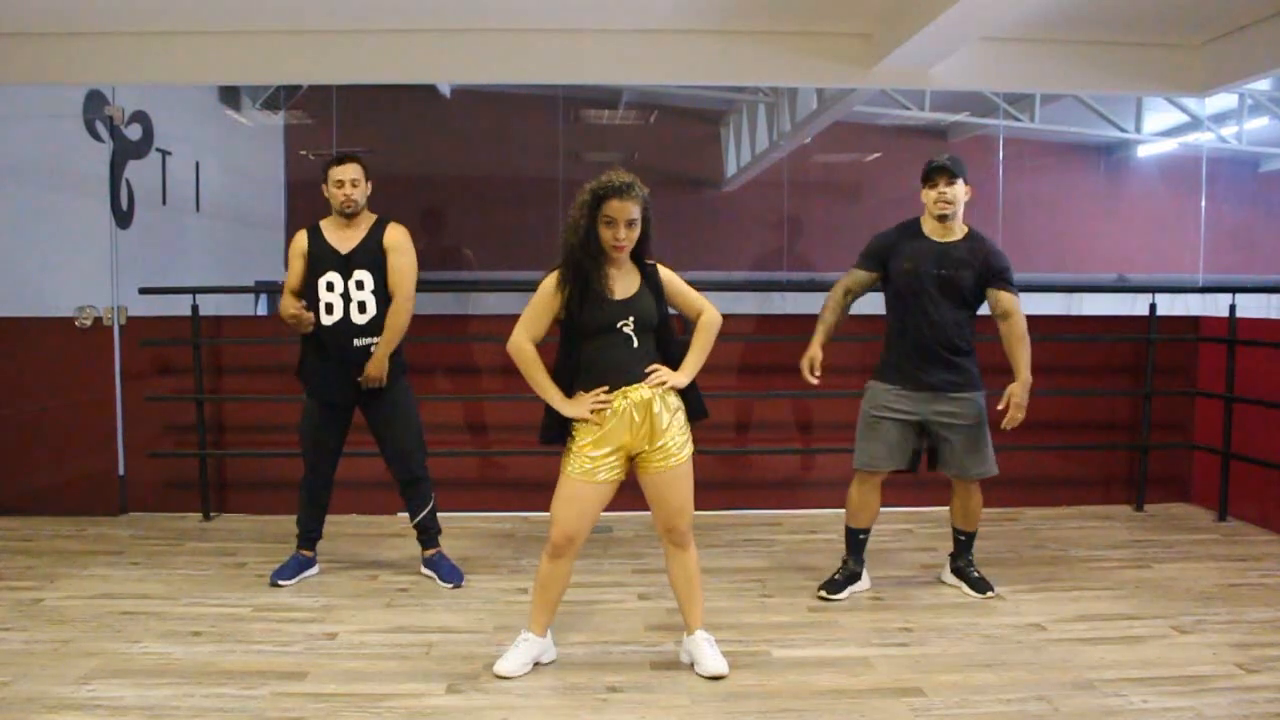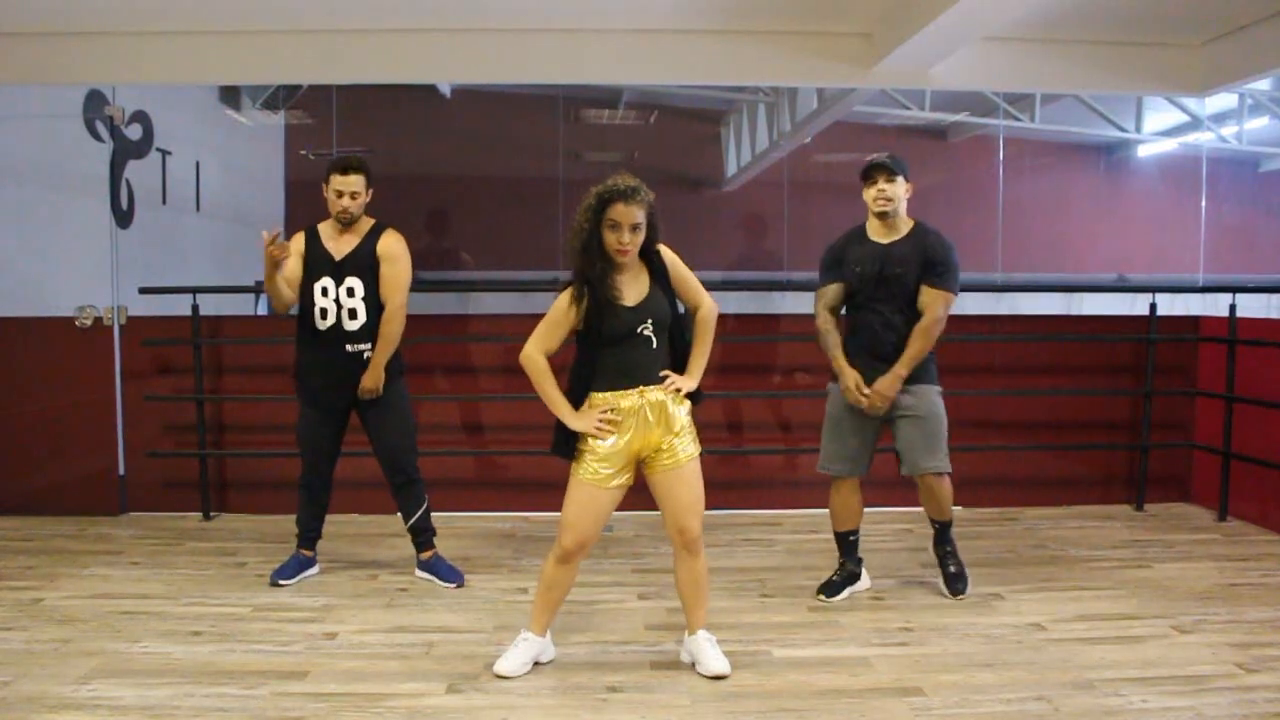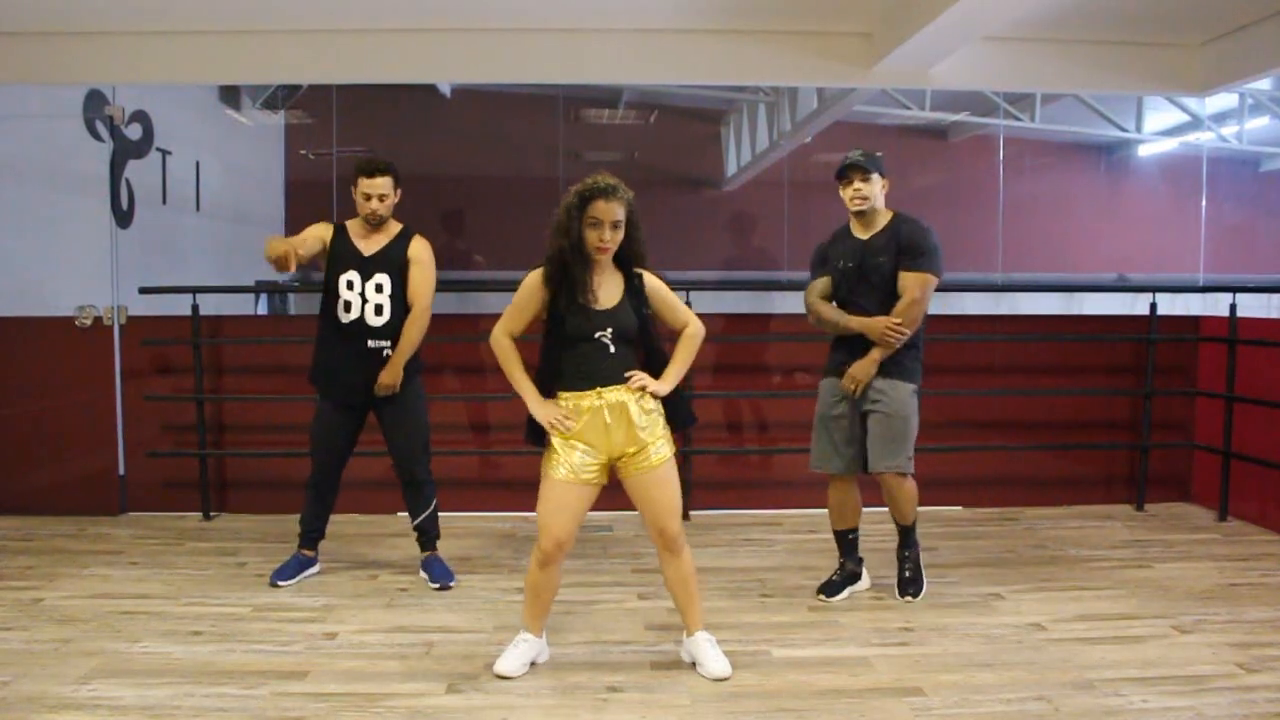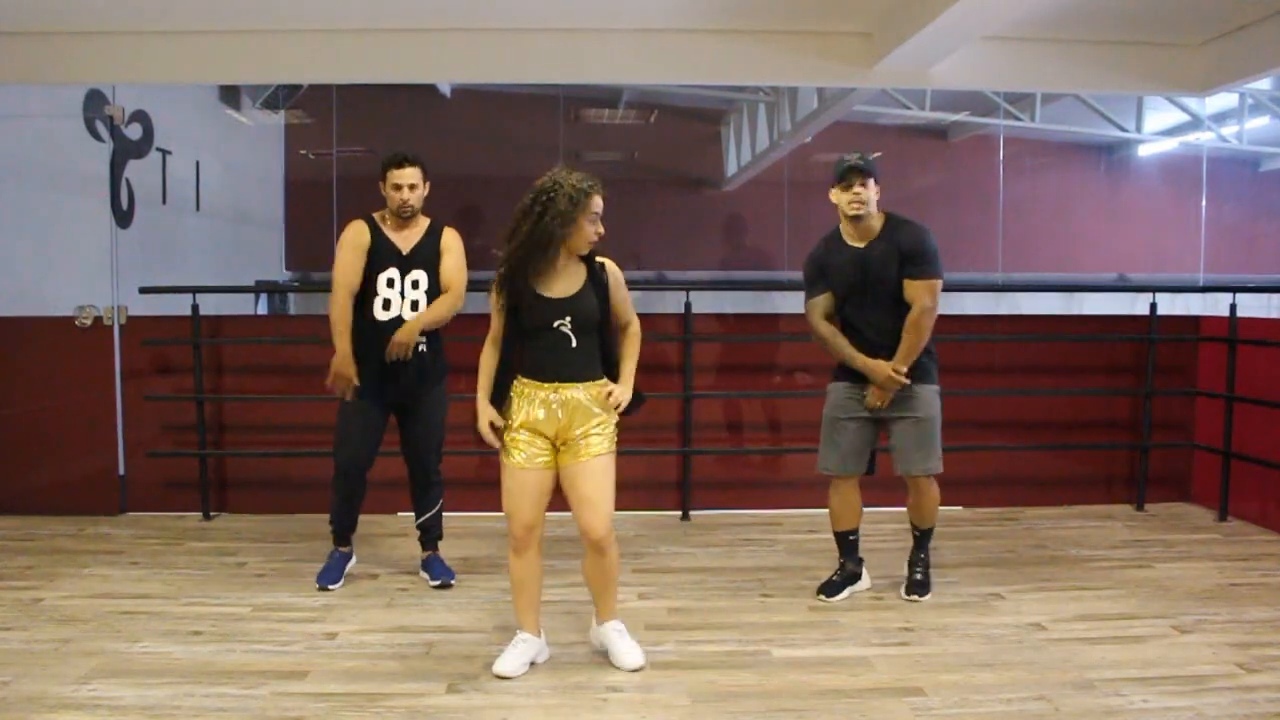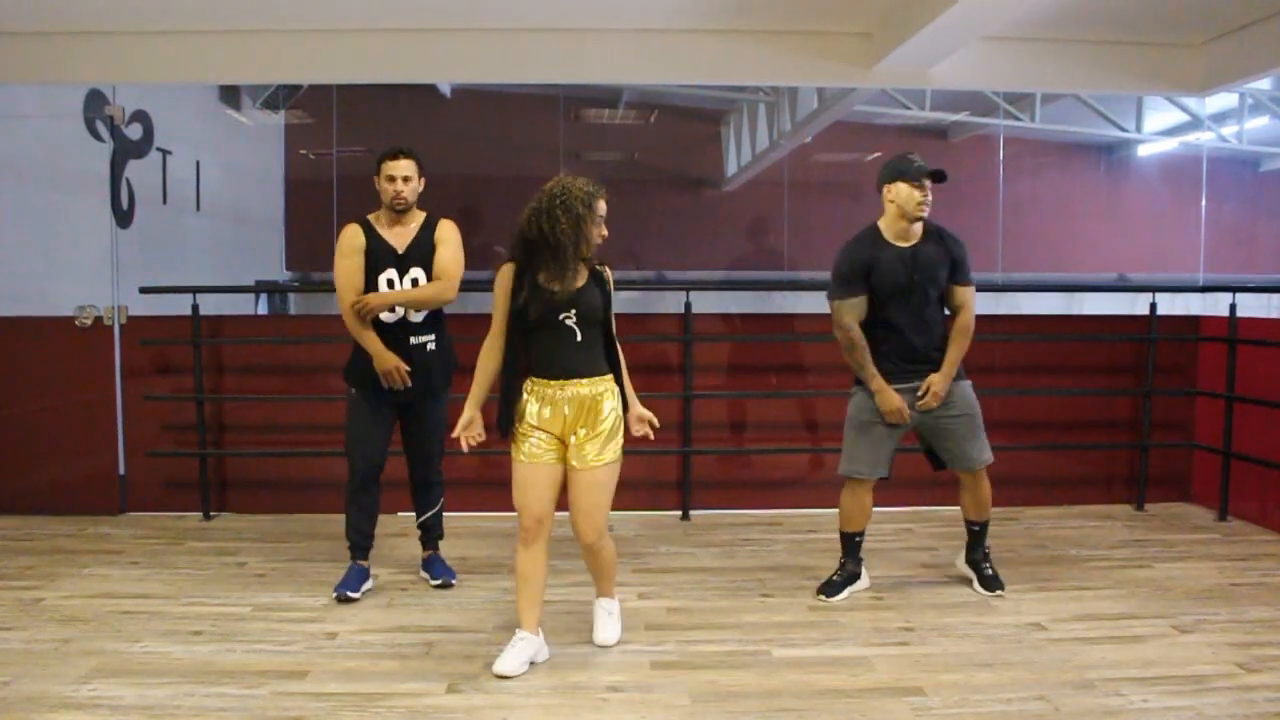
dt=0.3s
person 1, frame 1
left shoulder: (654, 274)
right shoulder: (566, 280)
left elbow: (708, 316)
right elbow: (519, 342)
left wrist: (684, 374)
right wrist: (562, 403)
left hip: (662, 417)
right hip: (599, 425)
left knee: (678, 532)
right knee: (563, 538)
left ankle: (696, 637)
right ankle: (535, 638)
person 1, frame 2
left shoulder: (664, 264)
right shoulder: (582, 292)
left elbow: (706, 309)
right elbow: (532, 354)
left wrist: (693, 376)
right wrist: (570, 415)
left hip: (670, 418)
right hip: (610, 426)
left knee: (690, 536)
right knee: (571, 543)
left ankle: (698, 637)
right ankle: (535, 637)
person 1, frame 3
left shoulder: (641, 283)
right shoulder: (546, 281)
left elbow: (693, 328)
right elbow: (501, 337)
left wrist: (666, 383)
right wrist: (534, 400)
left hip: (638, 420)
right hip: (574, 425)
left knee: (670, 535)
right knee: (551, 544)
left ankle: (697, 637)
right ankle: (530, 638)
person 1, frame 4
left shoulder: (604, 272)
right shoulder: (513, 276)
left elbow: (629, 326)
right elbow: (495, 341)
left wrist: (625, 385)
right wrist: (485, 402)
left hip: (588, 412)
right hip: (527, 410)
left knee: (598, 532)
right knee: (523, 531)
left ankle: (608, 625)
right ankle: (529, 636)
person 1, frame 5
left shoulder: (600, 278)
right shoulder: (515, 274)
right elbow: (497, 344)
left wrist: (633, 403)
right wrist: (473, 407)
left hip: (597, 408)
right hip: (538, 409)
left knee: (590, 531)
right knee: (532, 525)
left ankle: (607, 601)
right ankle: (528, 635)
person 2, frame 1
left shoulder: (987, 255)
right shoulder: (891, 243)
left elbow: (1010, 318)
right elbow: (846, 289)
left wrist: (1021, 379)
right wrist: (818, 341)
left hip: (959, 387)
right hip: (893, 383)
left knee: (967, 479)
right knee: (868, 472)
left ankle: (961, 563)
right ankle: (853, 565)
person 2, frame 2
left shoulder: (934, 247)
right shoulder: (843, 249)
left elbow: (933, 317)
right elbow: (825, 312)
left wrist: (896, 376)
right wrist: (842, 370)
left hip: (913, 380)
right hip: (855, 379)
left knee: (931, 473)
right knee: (842, 475)
left ankle: (945, 548)
right ankle: (850, 567)
person 2, frame 3
left shoulder: (914, 235)
right shoulder: (830, 247)
left elbow: (914, 302)
right elbow: (815, 306)
left wrist: (873, 359)
right wrist: (866, 326)
left hip: (894, 372)
right hip: (841, 372)
left knee: (892, 470)
right knee: (839, 473)
left ankle: (909, 550)
right ankle: (850, 565)
person 2, frame 4
left shoulder: (912, 238)
right shoulder: (822, 255)
left elbow: (924, 309)
right elbow: (818, 321)
left wrist: (894, 370)
right wrist: (869, 366)
left hip: (911, 378)
right hip: (851, 379)
left knee: (920, 474)
right knee: (842, 474)
left ankle: (919, 557)
right ankle: (850, 566)
person 2, frame 5
left shoulder: (949, 247)
right shoulder: (856, 254)
left elbow: (965, 312)
right elbow: (847, 327)
left wrist: (946, 375)
right wrist: (879, 388)
left hip: (944, 379)
right hip: (883, 383)
left knee: (975, 468)
right knee: (859, 476)
left ankle: (977, 554)
right ankle: (851, 567)
person 3, frame 1
left shoulder: (393, 235)
right shoulder: (304, 240)
left elbow: (403, 300)
right elbow: (291, 302)
left wrist: (381, 356)
right wrist: (292, 313)
left hip: (382, 371)
right hip: (324, 374)
left knee: (410, 465)
right knee: (316, 468)
left ankle: (431, 551)
right ankle: (305, 553)
person 3, frame 2
left shoulder: (388, 242)
right shoulder: (303, 242)
left elbow: (396, 309)
right elbow: (282, 305)
left wrist: (377, 368)
right wrist: (271, 269)
left hip: (378, 373)
right hip: (319, 376)
left knee: (403, 466)
right knee: (314, 469)
left ankle: (427, 554)
right ankle: (305, 553)
person 3, frame 3
left shoulder: (415, 246)
right shoulder: (330, 234)
left elbow: (420, 311)
right elbow: (287, 250)
left wrist: (396, 365)
right wrist: (278, 249)
left hip: (397, 374)
right hip: (339, 375)
left knee: (415, 467)
right knee: (324, 466)
left ankle: (429, 553)
right ankle: (307, 552)
person 3, frame 4
left shoulder: (446, 238)
right shoulder: (360, 232)
left elbow: (455, 295)
right elbow: (343, 294)
left wrist: (414, 326)
right wrist: (342, 356)
left hip: (423, 371)
right hip: (368, 371)
left knee: (425, 467)
right knee: (350, 462)
left ankle: (430, 552)
right ankle: (342, 548)
person 3, frame 5
left shoulder: (442, 231)
right shoulder: (355, 235)
left elbow: (448, 288)
right elbow: (348, 304)
left wrist: (386, 301)
right wrist: (381, 354)
left hip: (428, 369)
right hip: (372, 372)
left knee: (427, 467)
right knee: (364, 468)
left ankle: (431, 553)
right ankle: (359, 563)
